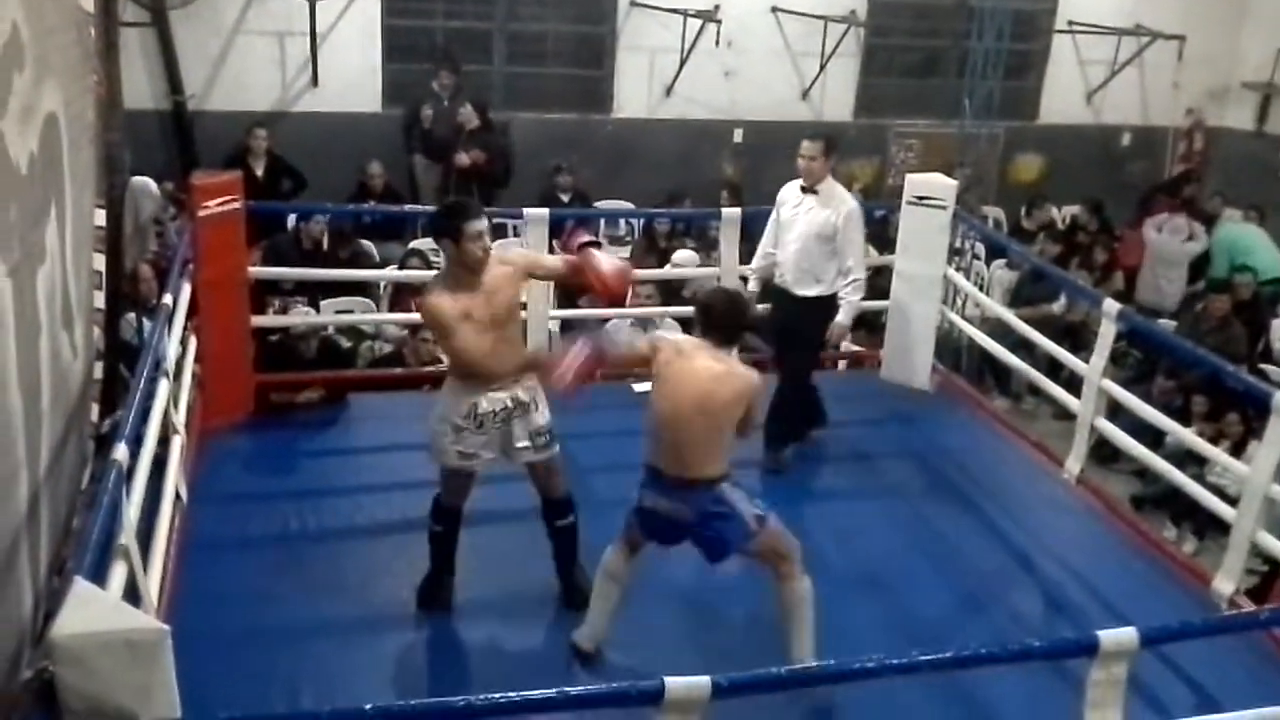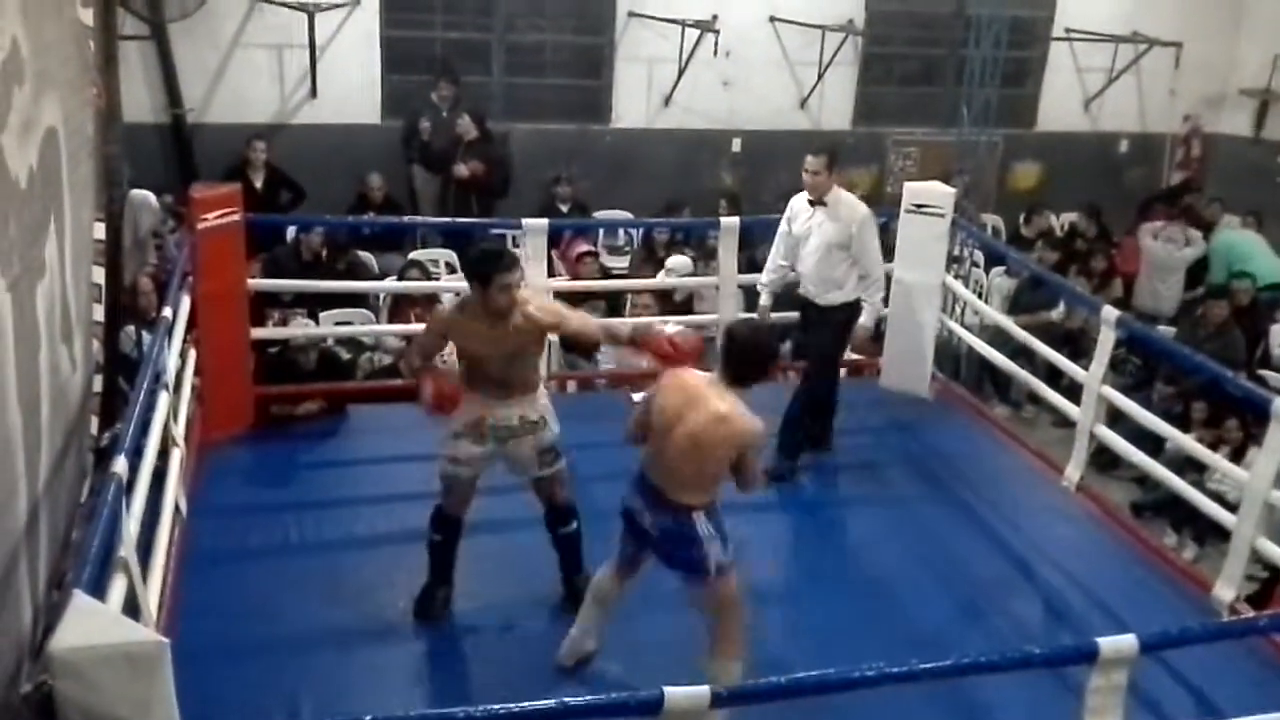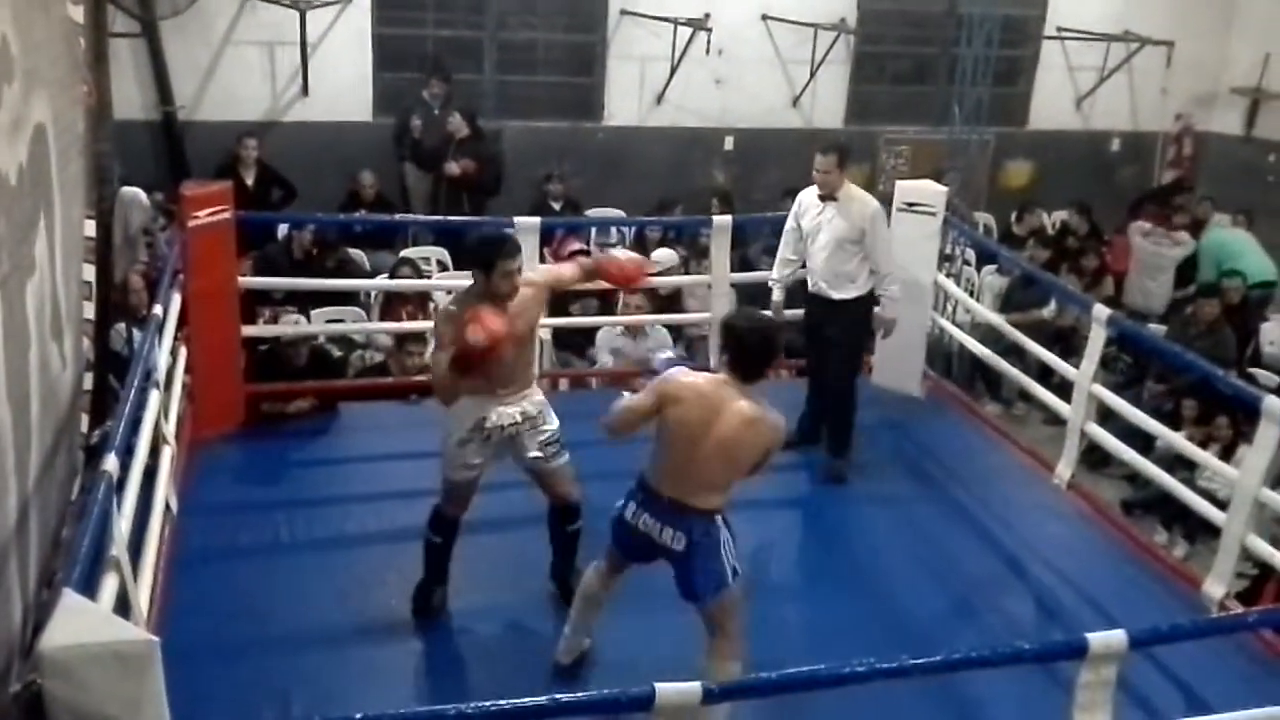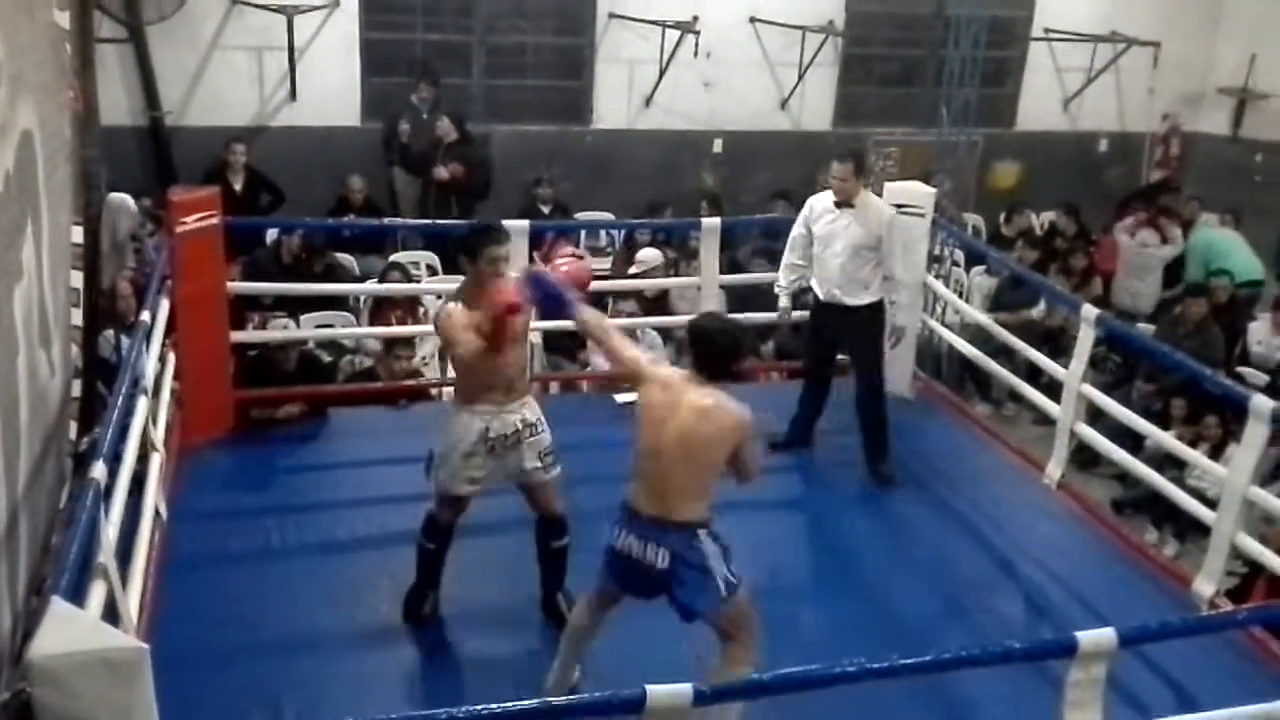
dt=0.2s
person 1, frame 1
left shoulder: (666, 346)
right shoulder: (749, 382)
left elbow: (612, 354)
left wrist: (591, 348)
left hip: (656, 489)
right hip: (712, 501)
left knee: (625, 548)
right knee: (790, 563)
left ankle: (588, 638)
right ankle: (803, 667)
person 1, frame 2
left shoulder: (674, 379)
right shoulder: (750, 429)
left elbow: (635, 434)
right elbow: (749, 484)
left hip: (644, 498)
right hip: (689, 523)
left knee: (622, 566)
right knee: (729, 632)
left ankle: (574, 648)
person 1, frame 3
left shoulder: (679, 383)
right shoulder: (772, 426)
left elbow: (614, 425)
left wrist: (656, 380)
left hip: (645, 507)
right hip: (701, 530)
left knee: (609, 564)
right knee: (725, 634)
left ankle: (569, 651)
person 1, frame 4
left shoulder: (654, 376)
right shoulder: (737, 417)
left elbow: (604, 334)
right elbow: (746, 474)
left wrist: (565, 300)
left hip: (633, 531)
right hip: (686, 545)
left knee: (599, 601)
right knee: (741, 635)
left ankle: (556, 683)
person 2, frame 1
left shoulder: (511, 264)
right shoulder: (437, 300)
left elbow: (567, 268)
right elbow: (483, 364)
left wrist: (590, 263)
right wrist: (546, 362)
left hip: (519, 394)
right hip: (467, 399)
left knee: (555, 489)
right knee: (452, 497)
left ankle: (570, 568)
right ankle: (440, 574)
person 2, frame 2
left shoulder: (540, 313)
right shoulder: (449, 319)
left elbow: (598, 330)
right elbow: (419, 355)
left wrist: (648, 340)
right wrist: (431, 382)
left hip: (529, 407)
right hip: (476, 409)
left knee: (559, 499)
right knee: (452, 505)
left ankle: (575, 576)
right ankle: (438, 584)
person 2, frame 3
left shoulder: (534, 286)
right shoulder: (454, 317)
left elbow: (583, 268)
right elbow: (444, 391)
left wrist: (608, 265)
right wrist: (470, 358)
left hip: (528, 404)
right hip: (477, 412)
left knee: (567, 497)
right knee: (453, 505)
left ankle: (564, 572)
right ankle: (433, 583)
person 2, frame 4
left shoulder: (516, 286)
right shoulder: (452, 314)
right elbow: (471, 364)
right wrist: (497, 328)
left hip: (524, 413)
right hip: (474, 420)
left knee: (553, 512)
right knee: (447, 512)
left ankle: (554, 592)
right ankle: (424, 589)
person 3, frame 1
left shoulder: (845, 207)
right shoulder: (787, 193)
left elbow: (854, 268)
right elbow: (770, 242)
left wrist: (844, 316)
right wrist: (754, 280)
left hip: (816, 303)
right hip: (783, 294)
left knee: (793, 372)
right knee: (789, 366)
left ankle: (776, 442)
right ankle: (809, 419)
person 3, frame 2
left shoulder: (857, 214)
right shoulder: (796, 205)
left elbow: (872, 270)
right elbow: (782, 254)
left wrist: (867, 317)
right wrist: (766, 294)
left hip: (840, 310)
right hip: (809, 303)
left knee: (816, 378)
right knee: (820, 375)
left ankle: (788, 451)
right ankle: (818, 435)
person 3, frame 3
left shoulder: (867, 209)
right shoulder: (805, 200)
left elbow: (882, 263)
right elbow: (790, 249)
left wrist: (887, 307)
right wrist: (778, 289)
left hip: (852, 304)
right hip: (816, 299)
left knee: (843, 377)
right knee: (818, 370)
left ankle: (839, 451)
right ankle: (810, 429)
person 3, frame 4
left shoulder: (882, 216)
right shoulder: (815, 206)
left elbow: (892, 270)
right elbow: (796, 254)
right wrist: (784, 295)
left hip: (864, 312)
right hip: (824, 306)
left knee: (870, 384)
right knee: (815, 373)
left ankle: (878, 457)
right ankle: (799, 433)
